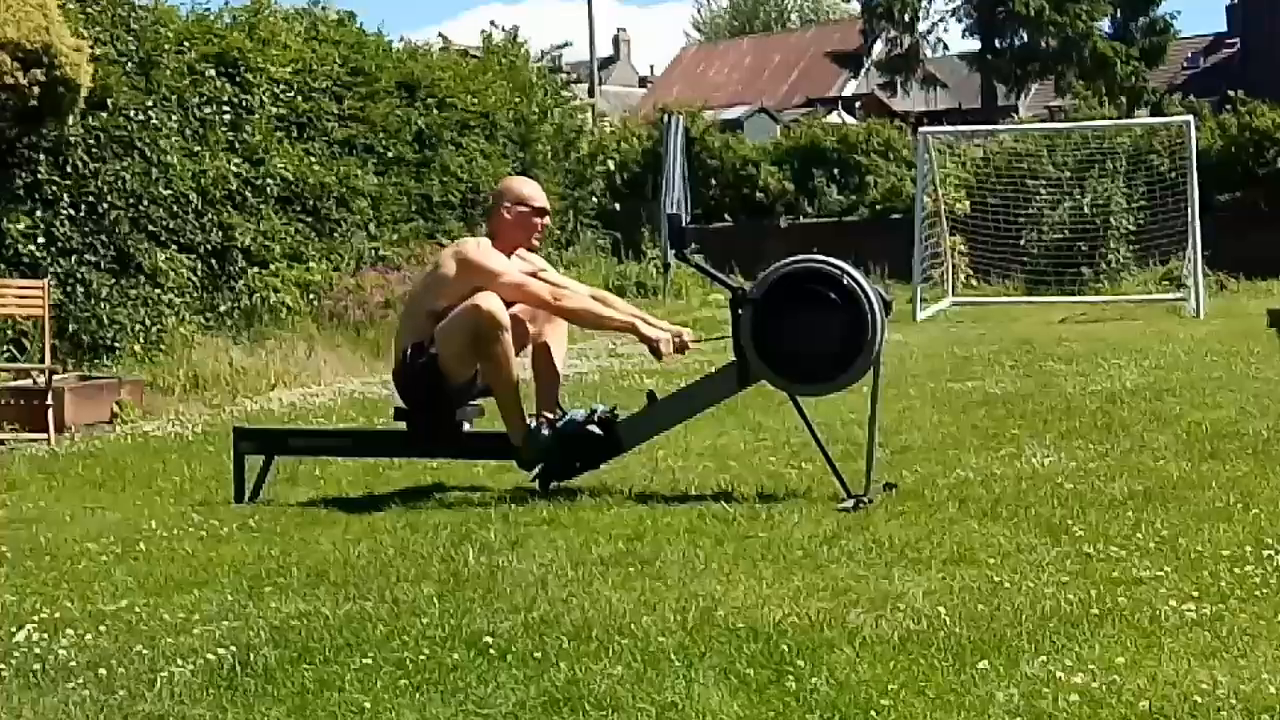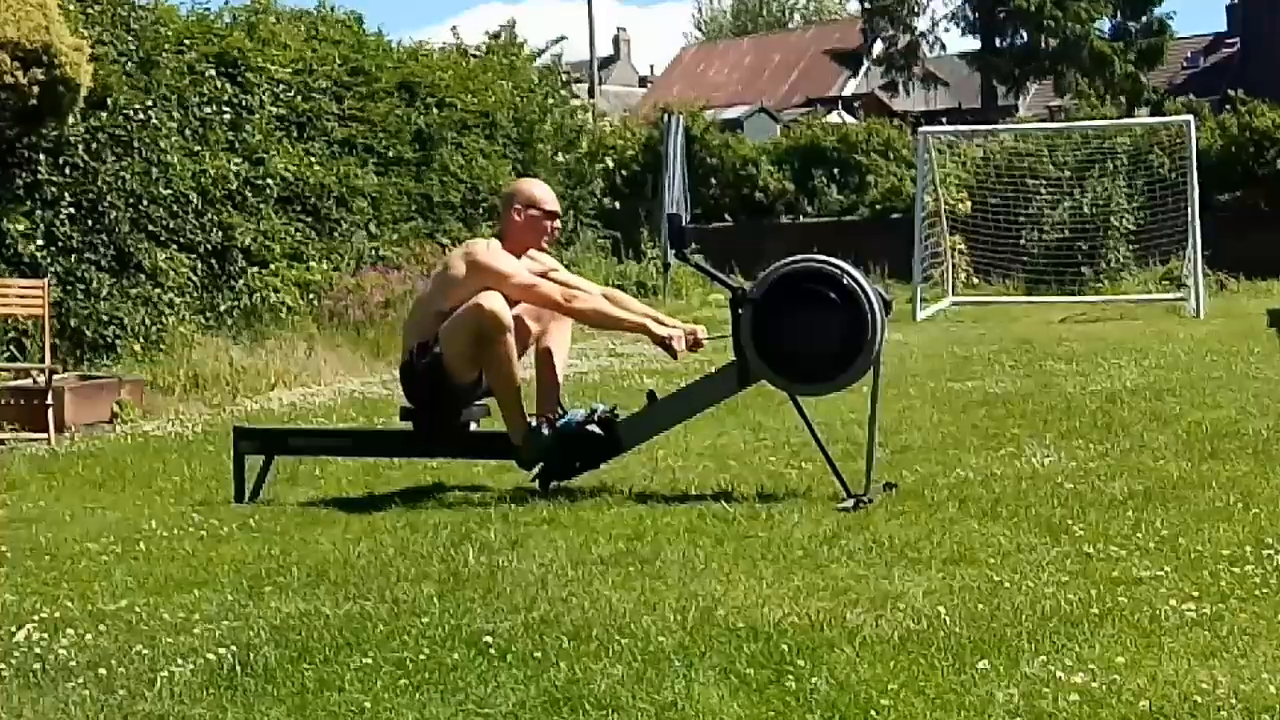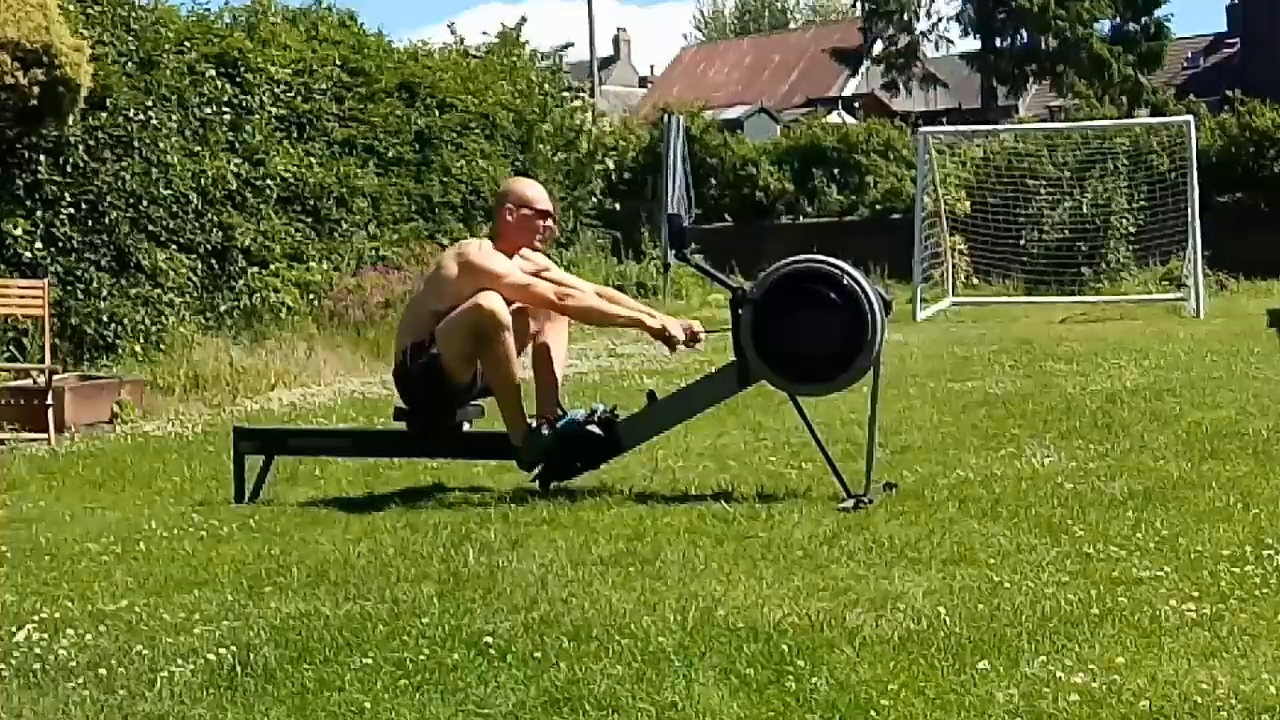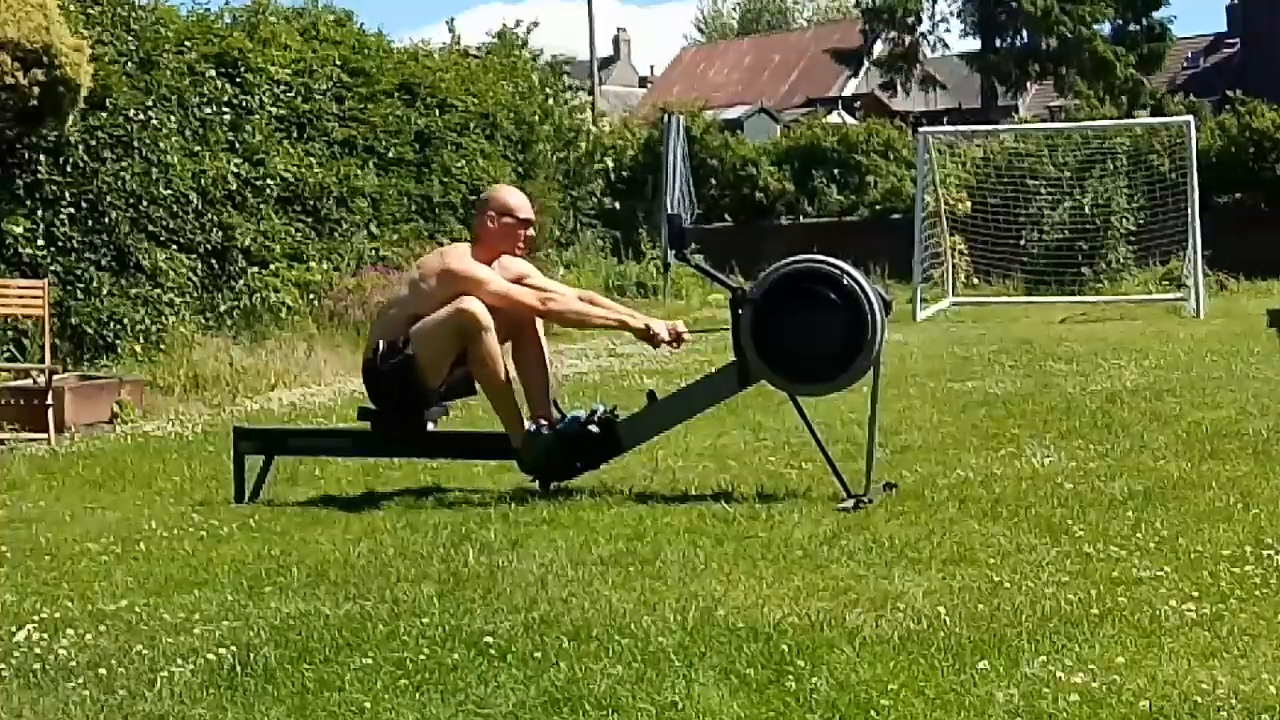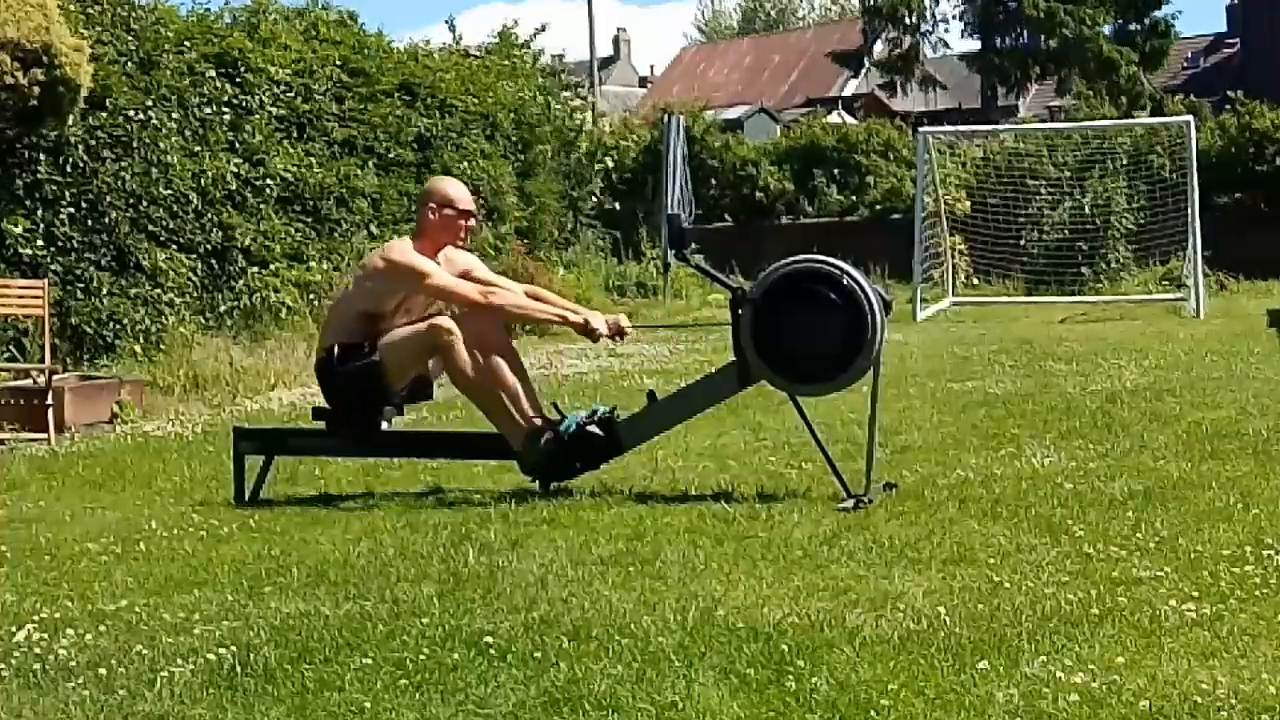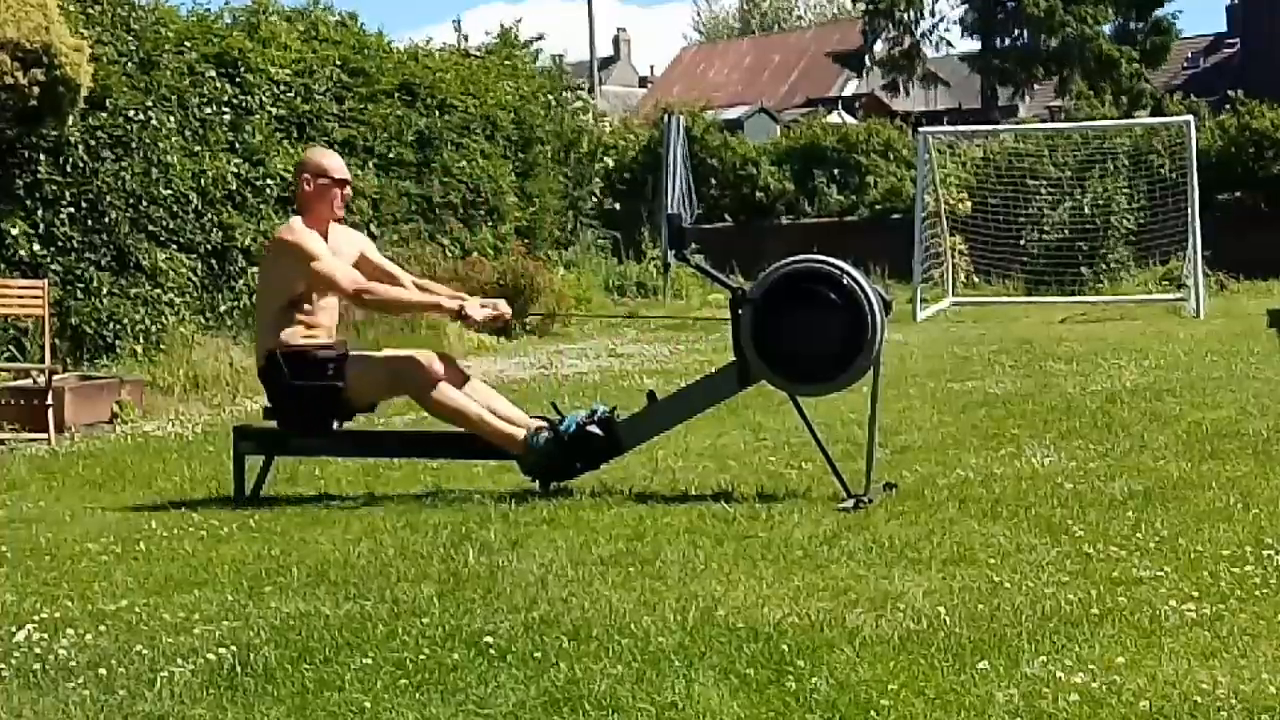
dt=0.4s
person 1, frame 1
left shoulder: (523, 261)
right shoulder: (473, 256)
left elbow: (591, 295)
right elbow: (558, 299)
left wrist: (659, 326)
right wrist: (636, 328)
left hip: (460, 375)
right hip: (422, 378)
left knee: (547, 312)
right knee: (487, 305)
left ankle: (545, 422)
right ankle: (523, 439)
person 1, frame 2
left shoulder: (532, 261)
right shoulder: (483, 257)
left elbow: (602, 294)
right elbow: (570, 301)
left wrist: (673, 324)
right wrist: (648, 328)
left hip: (467, 374)
right hip: (427, 378)
left knee: (553, 311)
right knee: (489, 305)
left ankle: (545, 423)
right ankle: (523, 439)
person 1, frame 3
left shoulder: (526, 261)
right shoulder: (476, 258)
left elbow: (596, 292)
right elbow: (564, 298)
left wrist: (665, 319)
right wrist: (644, 322)
left hip: (460, 375)
right hip: (422, 378)
left knee: (549, 311)
right knee: (489, 305)
left ankle: (546, 425)
right ankle: (525, 440)
person 1, frame 4
left shoulder: (507, 266)
right shoulder: (458, 265)
left elbow: (578, 297)
right elbow: (547, 304)
left wrist: (648, 320)
right wrist: (629, 323)
left hip: (431, 372)
right hip: (391, 376)
left knee: (525, 315)
right knee: (470, 311)
left ankle: (544, 425)
right ankle: (525, 440)
person 1, frame 5
left shoulder: (454, 259)
right shoulder: (401, 259)
left elbow: (523, 292)
right elbow: (486, 299)
left wrist: (591, 315)
right wrist: (571, 319)
left hip: (388, 366)
right hip: (344, 374)
left knee: (484, 329)
right knee: (442, 329)
left ankle: (539, 426)
right ankle: (527, 443)
person 1, frame 6
left shoulder: (346, 240)
right shoulder: (293, 239)
left elbow: (410, 283)
right elbow: (361, 293)
left wrist: (471, 301)
right wrist: (452, 308)
left hip: (328, 360)
right hip: (291, 373)
left knee: (439, 365)
right knee: (411, 371)
left ankle: (540, 431)
right ankle: (527, 445)
